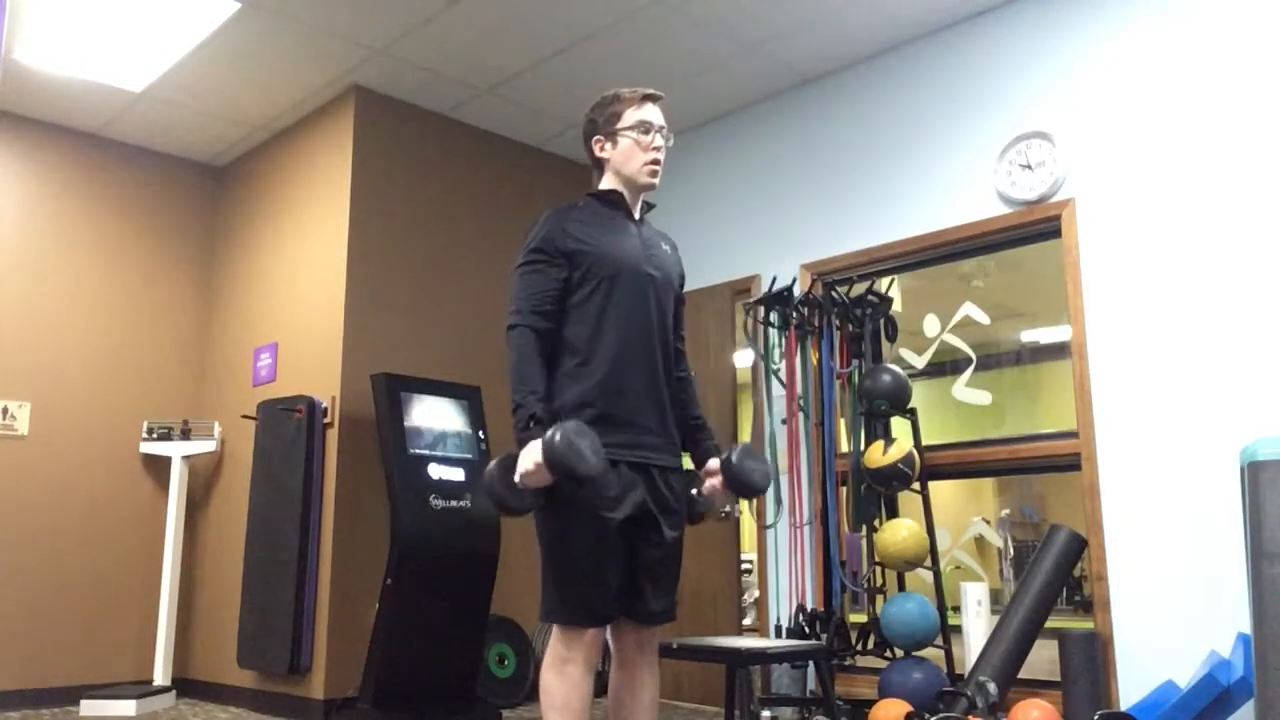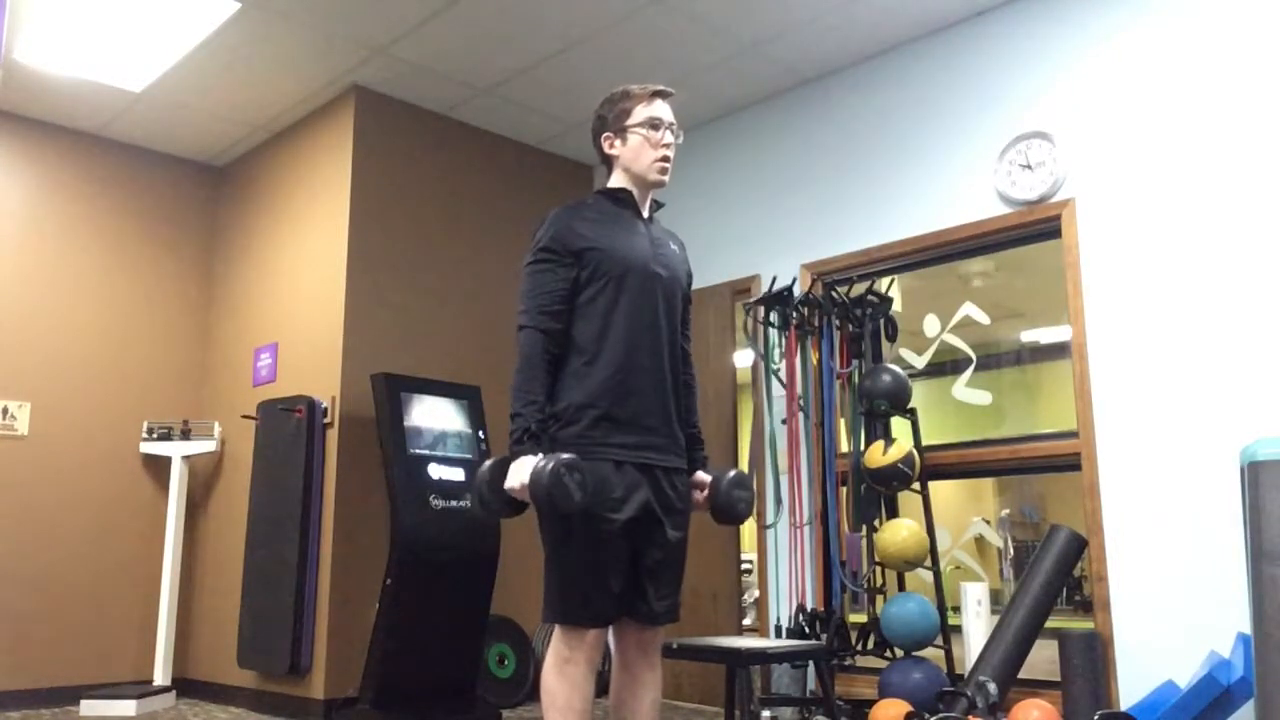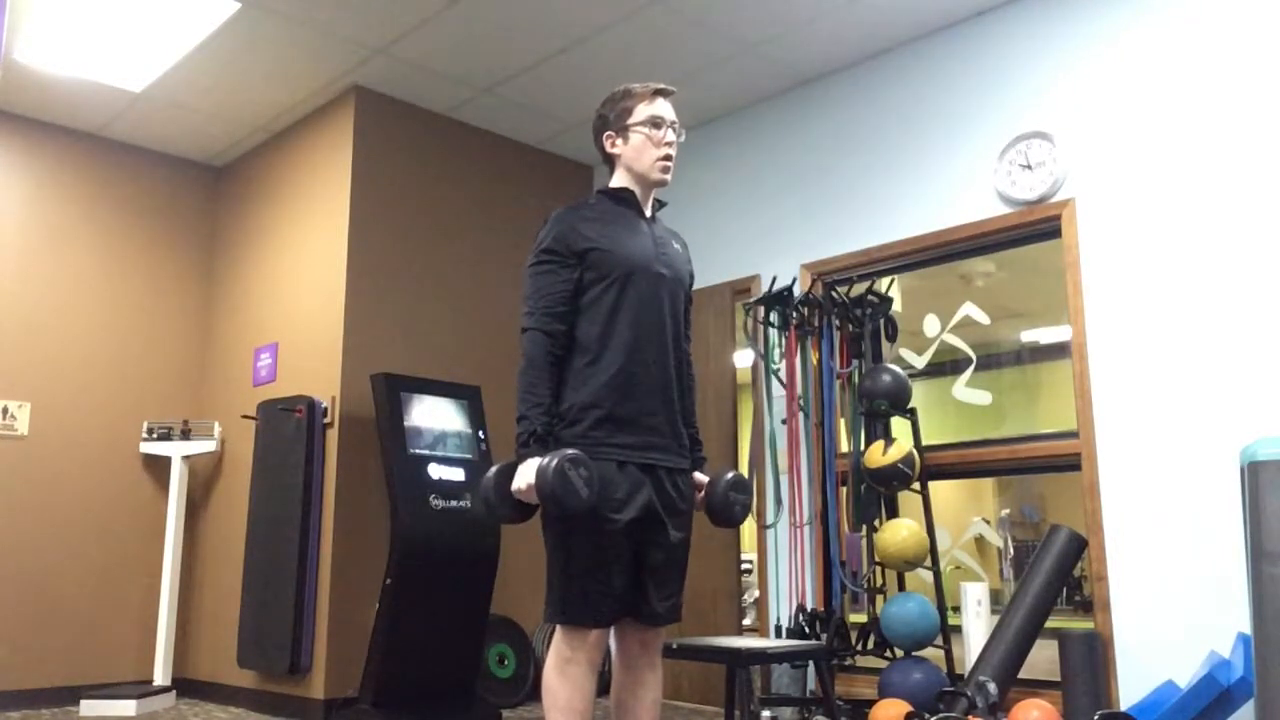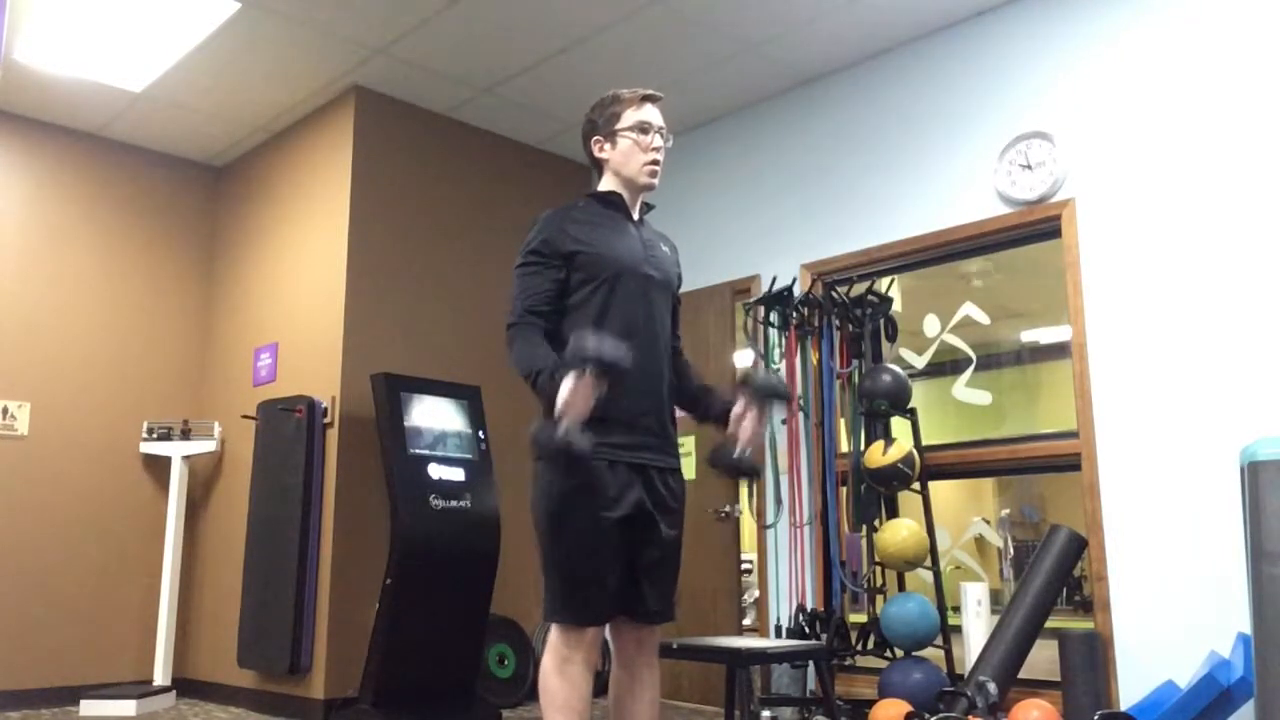
dt=0.4s
person 1, frame 1
left shoulder: (664, 247)
right shoulder: (564, 229)
right elbow: (527, 335)
left wrist: (704, 449)
right wrist: (533, 432)
left hip: (658, 466)
left knee: (642, 633)
right knee: (578, 630)
person 1, frame 2
left shoulder: (672, 246)
right shoulder: (571, 226)
right elbow: (536, 340)
left wrist: (697, 460)
right wrist: (526, 444)
left hip: (662, 468)
right hip: (589, 461)
left knee: (645, 634)
right knee: (580, 631)
person 1, frame 3
left shoulder: (675, 246)
right shoulder: (575, 226)
right elbow: (540, 341)
left wrist: (695, 459)
right wrist: (533, 446)
left hip: (664, 468)
right hip: (592, 463)
left knee: (647, 634)
right knee: (582, 631)
person 1, frame 4
left shoulder: (662, 248)
right shoulder: (563, 228)
right elbow: (521, 331)
left wrist: (723, 410)
right wrist: (554, 382)
left hip: (655, 464)
right hip: (587, 459)
left knee: (643, 631)
right knee: (578, 627)
